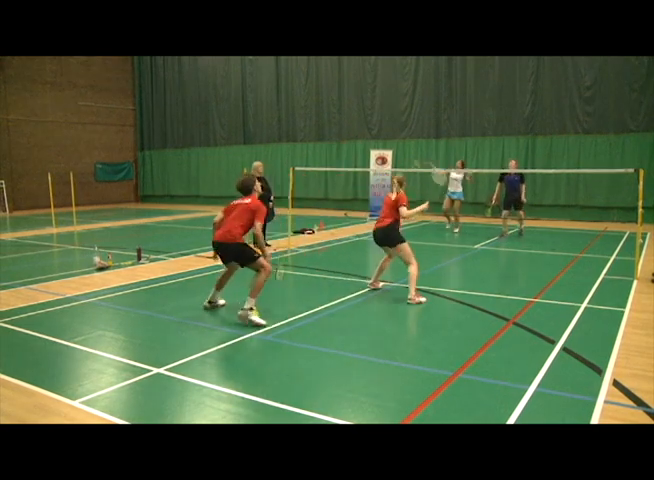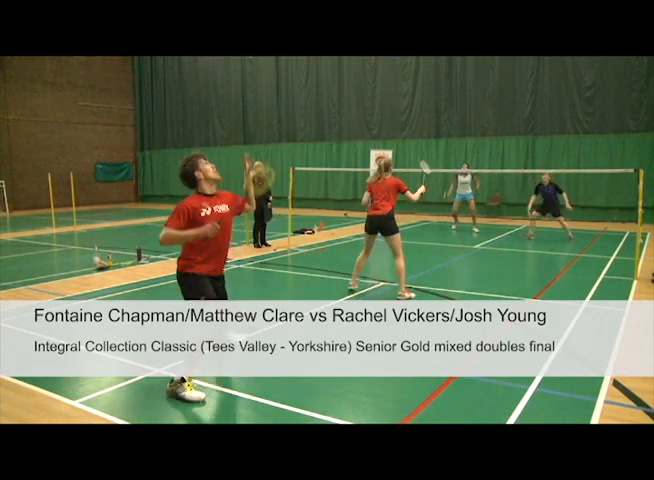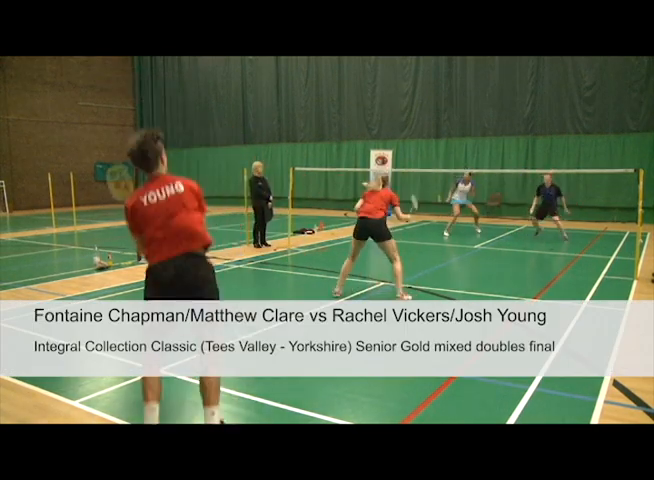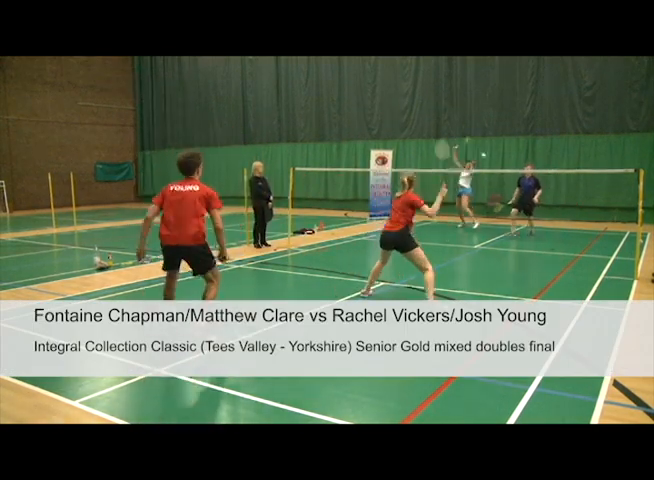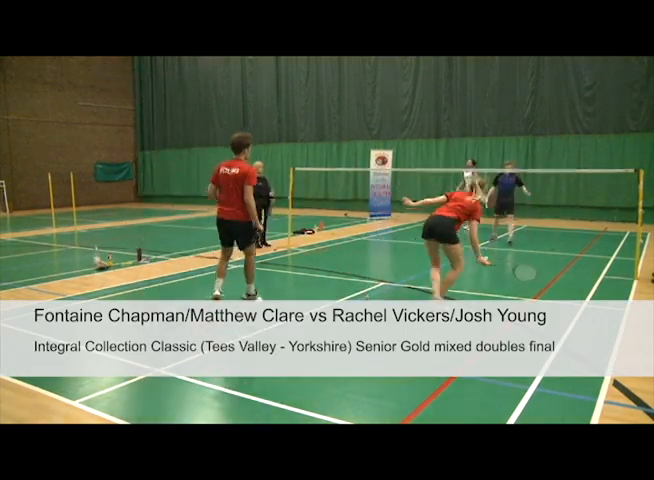
dt=0.7s
person 1, frame 1
left shoulder: (235, 203)
right shoulder: (259, 206)
left elbow: (216, 221)
right elbow: (257, 231)
left wrist: (217, 244)
right wrist: (265, 253)
left hip: (219, 241)
right hip: (232, 241)
left knee: (232, 267)
right knee: (265, 269)
left ankle: (212, 300)
right ankle: (247, 310)
person 1, frame 2
left shoulder: (227, 199)
right shoulder: (189, 206)
left elbow: (250, 206)
right elbow: (164, 238)
left wrist: (249, 180)
right wrist: (199, 232)
left hip: (216, 272)
right hip: (193, 274)
right ankle: (178, 382)
person 1, frame 3
left shoulder: (134, 204)
right shoulder: (189, 187)
left hip: (159, 272)
right hip: (193, 265)
left ankle: (151, 420)
right ankle: (212, 418)
person 1, frame 4
left shoulder: (168, 190)
right shoulder: (207, 192)
left elbow: (149, 217)
right elbow: (219, 225)
left wrist: (141, 245)
right wrist: (223, 250)
left hip: (169, 243)
right hip: (195, 244)
left knee: (171, 276)
right knee: (213, 280)
person 1, frame 5
left shoulder: (221, 167)
right shoulder: (248, 170)
left elbow: (210, 193)
right elbow: (248, 199)
right wrist: (257, 222)
left hip: (222, 218)
right hip: (241, 219)
left knee: (225, 255)
right knee: (250, 254)
left ankle: (217, 291)
right ankle: (250, 293)
person 2, frame 1
left shoulder: (389, 196)
right shoulder: (401, 196)
right elbow: (404, 215)
right wrist: (421, 208)
left hip: (377, 232)
right hip: (389, 231)
left knee: (390, 255)
right knee: (412, 263)
left ankle: (374, 282)
right ankle: (412, 295)
person 2, frame 2
left shoulder: (371, 182)
right shoulder: (396, 182)
left elbow: (364, 202)
right elbow: (414, 198)
right wrist: (421, 190)
left hip: (371, 219)
right hip: (386, 219)
left knee: (366, 251)
right knee: (399, 256)
left ankle: (353, 282)
right ankle: (403, 291)
person 2, frame 3
left shoulder: (368, 192)
right shoulder: (391, 194)
left elbow: (357, 209)
right elbow: (400, 216)
right wrist: (407, 217)
left hip: (362, 223)
right hip: (378, 224)
left knee: (352, 258)
right knee: (395, 259)
left ankle: (338, 289)
right ankle: (400, 293)
person 2, frame 4
left shoulder: (397, 197)
right shoulder: (413, 198)
right elbow: (431, 213)
right wrist: (441, 195)
left hip: (386, 236)
right hip: (401, 237)
left knee: (382, 261)
right knee: (427, 268)
left ankle: (366, 289)
right ankle: (431, 300)
person 2, frame 5
left shoulder: (457, 193)
right shoulder: (477, 207)
left elbow: (432, 201)
right elbow: (473, 235)
left wrist: (412, 203)
right wrist: (479, 256)
left hip: (430, 222)
right hip: (445, 226)
left knee: (435, 265)
right knee: (458, 266)
left ankle: (436, 295)
right ankle: (438, 299)
